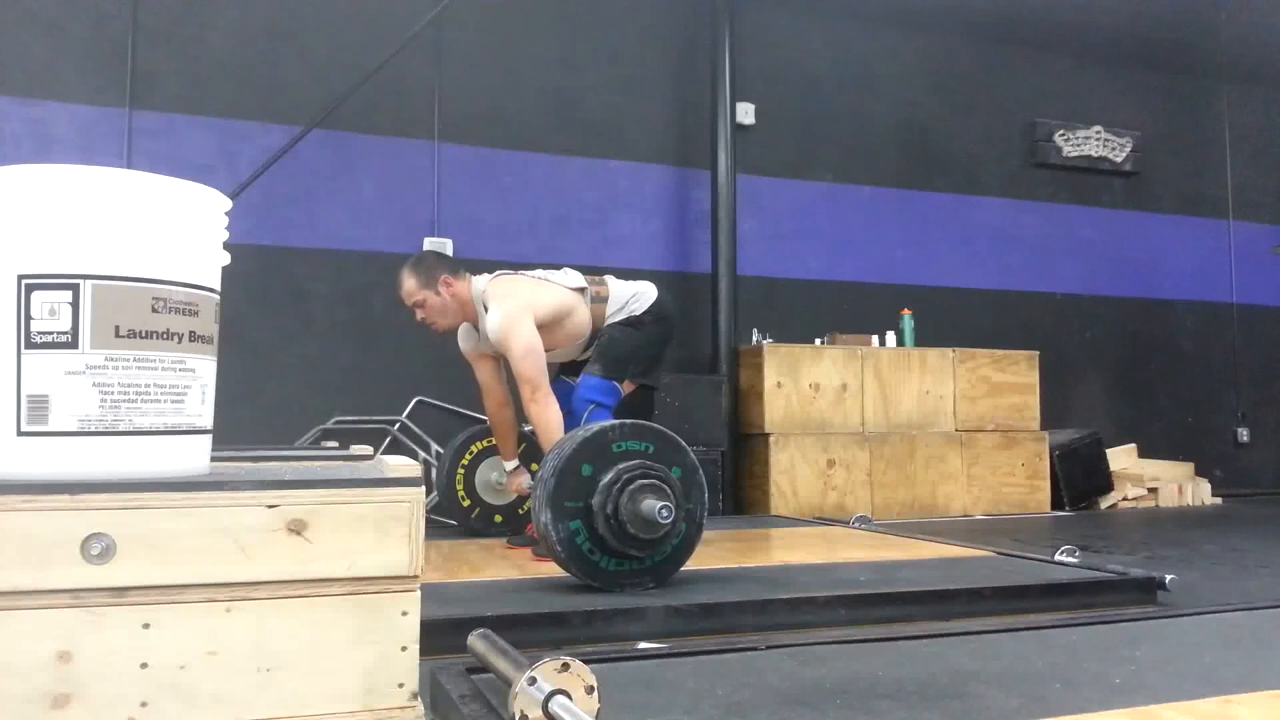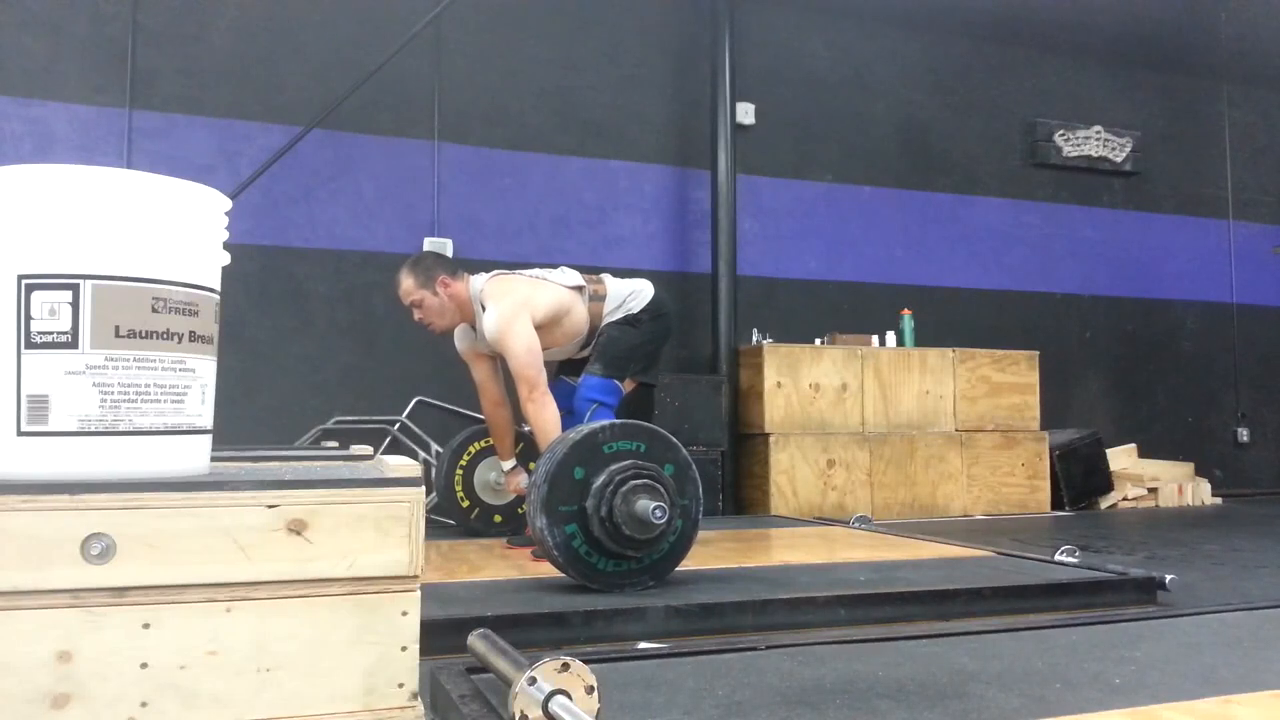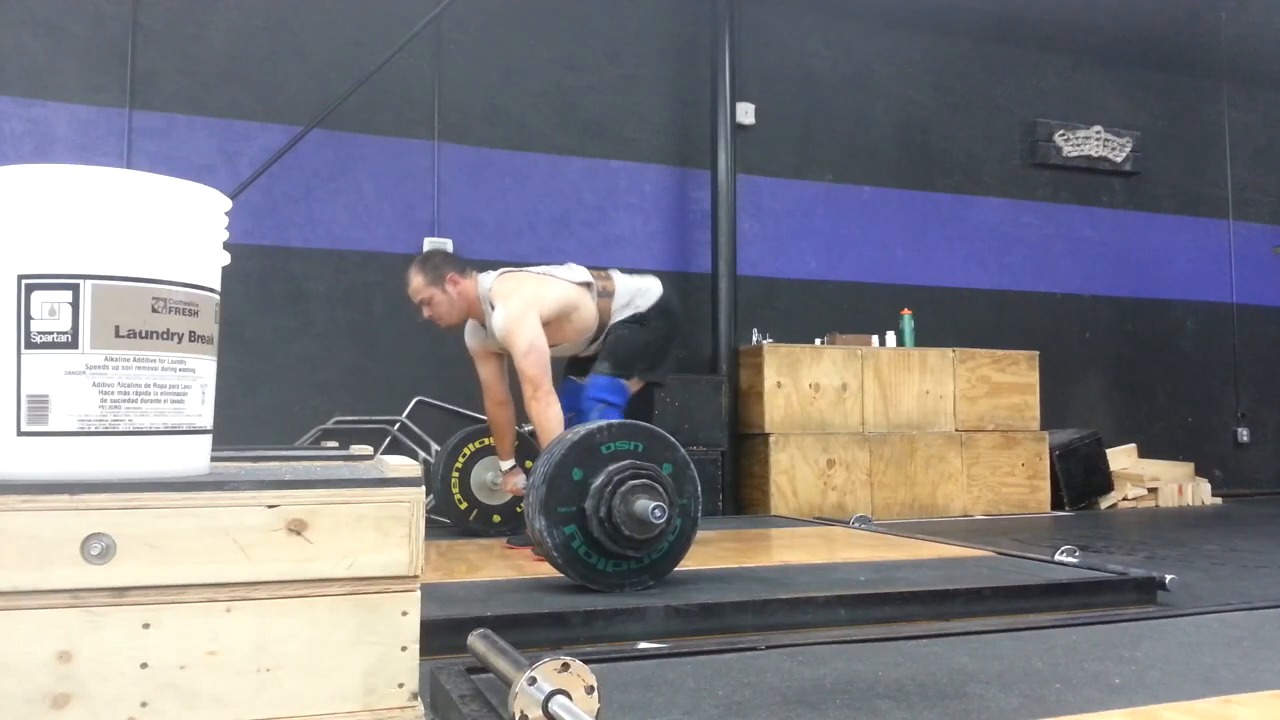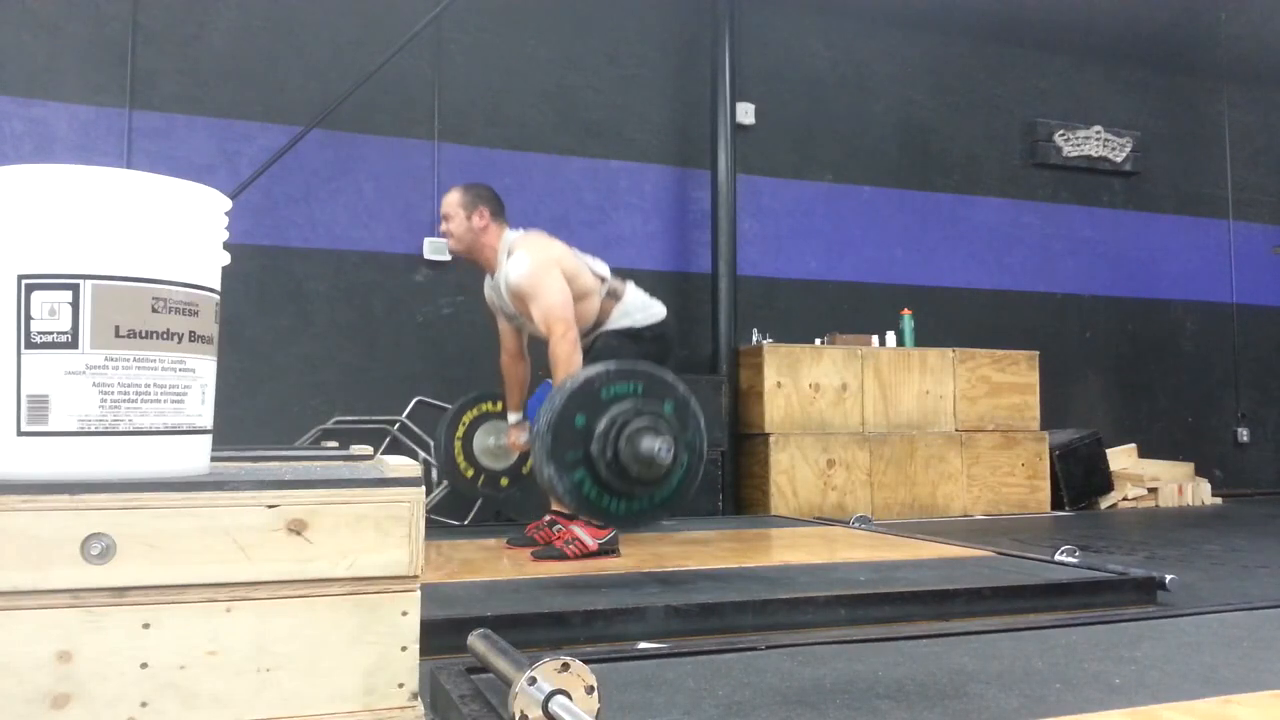
dt=0.7s
person 1, frame 1
left shoulder: (505, 312)
right shoulder: (471, 333)
left elbow: (537, 396)
right elbow: (497, 402)
right wrist: (513, 466)
left hip: (643, 315)
right hip: (606, 326)
left knee: (591, 401)
right knee: (562, 407)
person 1, frame 2
left shoulder: (502, 312)
right shoulder: (467, 334)
left elbow: (535, 396)
right elbow: (493, 401)
right wrist: (510, 466)
left hip: (639, 313)
right hip: (601, 325)
left knee: (592, 401)
right knee: (558, 407)
person 1, frame 3
left shoulder: (510, 309)
right shoulder: (477, 331)
left elbow: (540, 394)
right elbow: (497, 400)
right wrist: (508, 467)
left hip: (646, 312)
right hip: (609, 324)
left knee: (599, 403)
right knee: (565, 411)
person 1, frame 4
left shoulder: (528, 262)
right shoulder: (494, 282)
left elbow: (564, 340)
right elbow: (513, 355)
right wrist: (515, 420)
left hip: (639, 329)
right hip: (604, 336)
left ankle: (595, 529)
right ankle: (561, 519)
